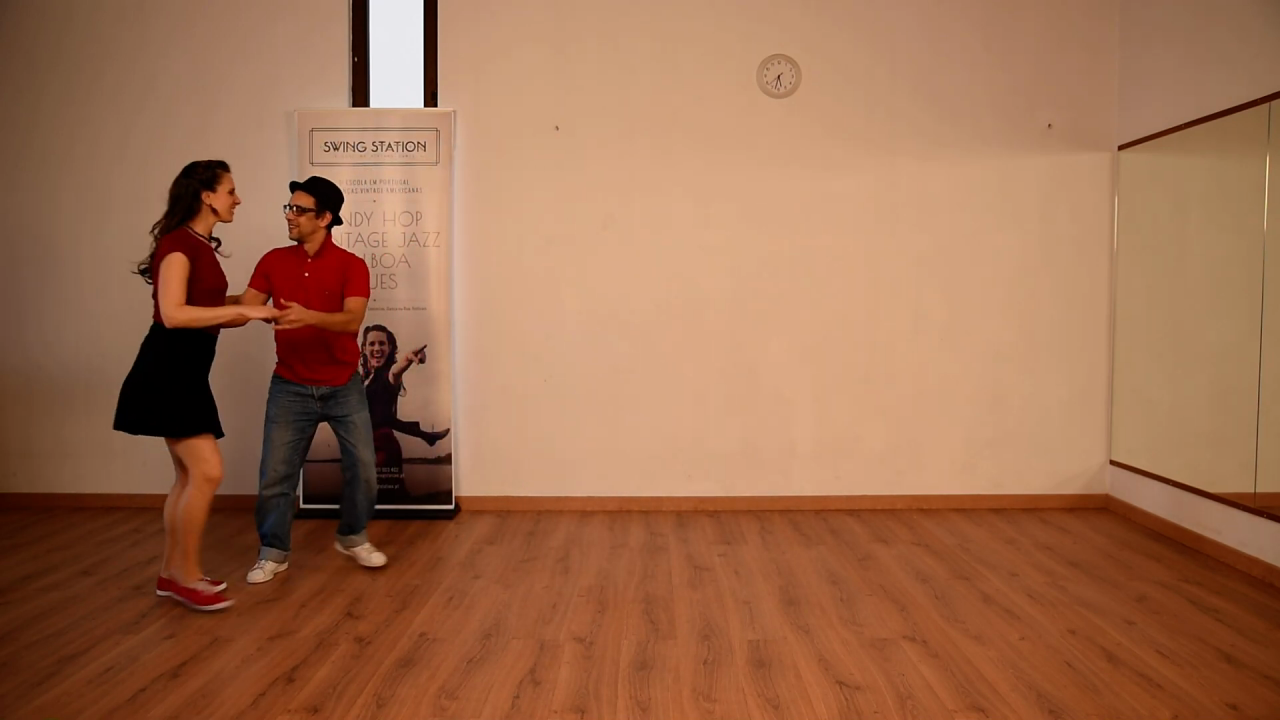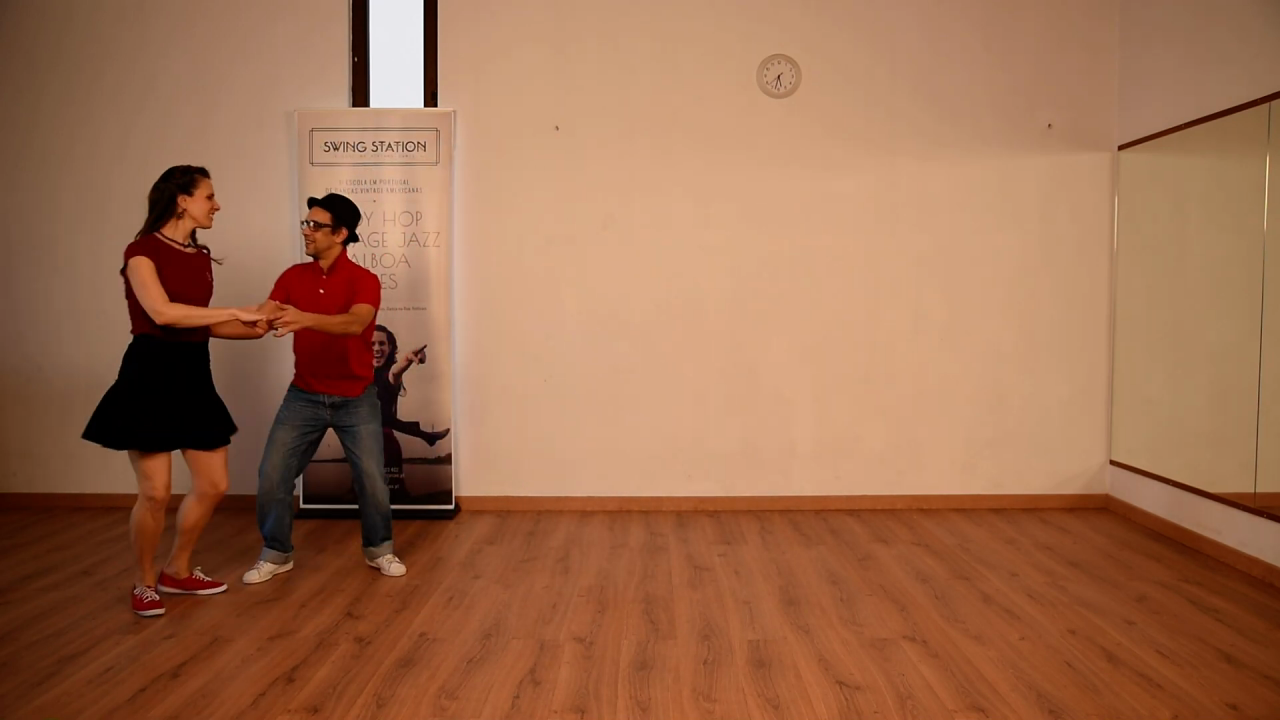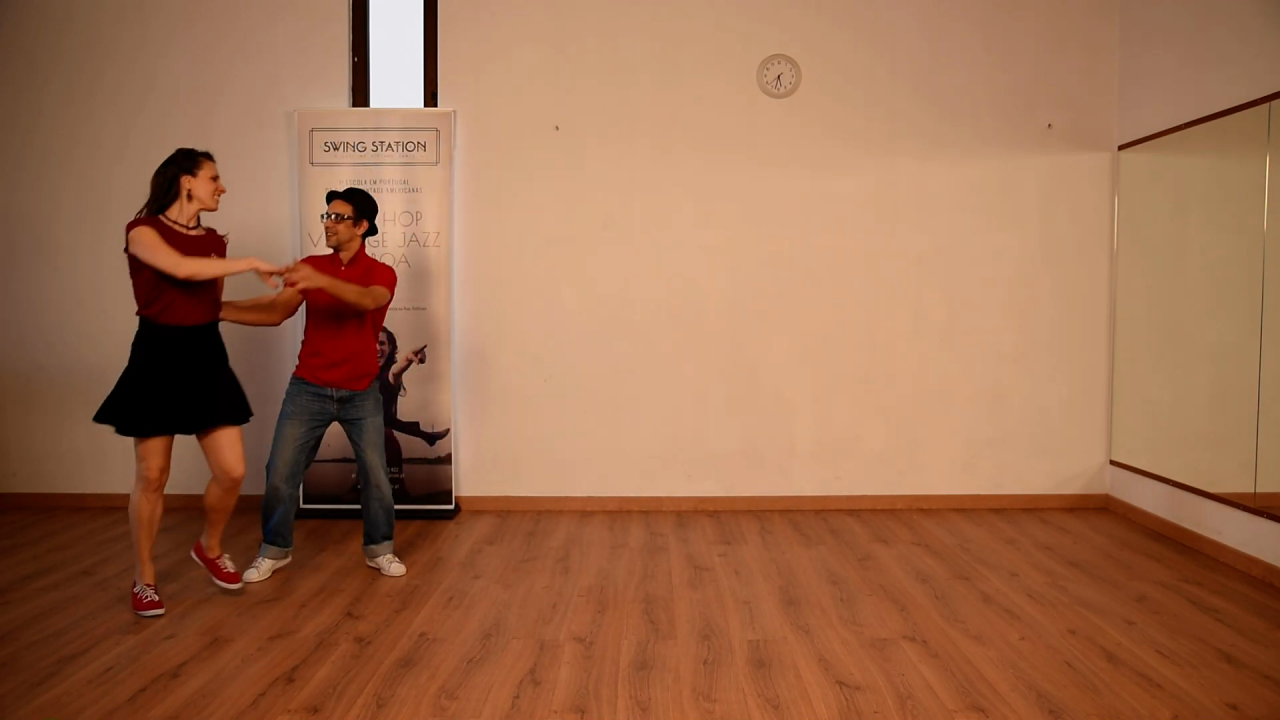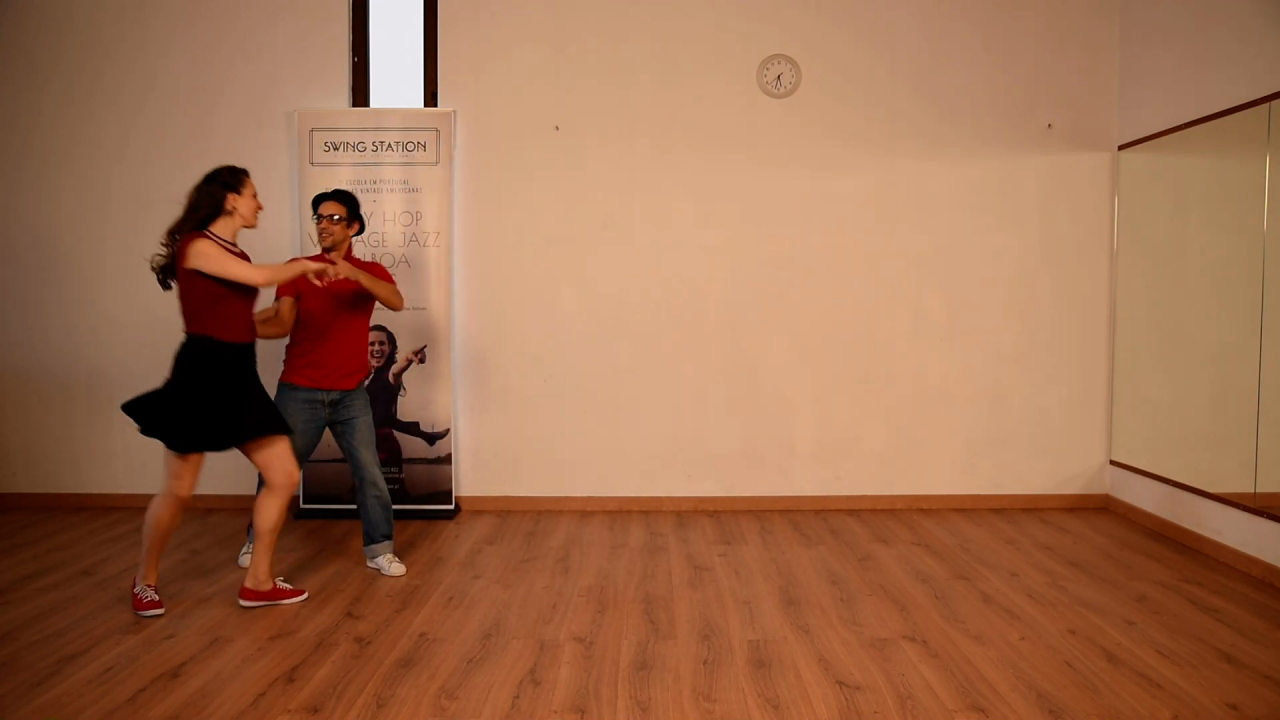
dt=0.2s
person 1, frame 1
left shoulder: (201, 246)
right shoulder: (178, 243)
right elbow: (172, 314)
left wrist: (248, 313)
right wrist: (241, 310)
left hip: (185, 370)
right hip: (166, 370)
left knee: (191, 474)
right knee: (207, 471)
left ankle: (173, 573)
right ankle: (187, 576)
person 1, frame 2
left shoulder: (199, 257)
right shoulder: (142, 251)
right elbow: (162, 313)
left wrist: (249, 328)
right wrist: (234, 312)
left hip: (193, 376)
right hip: (150, 377)
left knee: (214, 485)
right knee: (155, 492)
left ankle: (178, 569)
right ankle: (143, 581)
person 1, frame 3
left shoulder: (214, 240)
right shoulder: (143, 230)
right elbow: (180, 268)
right wrist: (251, 263)
left hip: (208, 358)
right hip: (158, 358)
left knee: (232, 470)
right knee: (151, 478)
left ankle: (210, 547)
right ankle: (144, 577)
person 1, frame 4
left shoulder: (237, 257)
right shoulder: (193, 246)
right elbow: (257, 277)
right wrist: (305, 265)
left hip: (240, 377)
right hip: (200, 376)
left knee: (285, 477)
right knee: (178, 492)
left ankle: (258, 582)
right ankle: (146, 578)
person 2, frame 1
left shoulder: (351, 265)
right shoulder: (273, 262)
left elbow: (351, 320)
right elbow: (243, 310)
left wrist: (308, 317)
left hip: (343, 387)
right hip: (290, 388)
left knee: (363, 466)
right knee: (276, 474)
left ankle: (354, 537)
right ankle: (274, 553)
person 2, frame 2
left shoulder: (364, 280)
right shoulder: (293, 277)
left elbow: (355, 323)
left wrist: (308, 319)
left hip: (356, 399)
right hip: (304, 396)
left knee: (371, 480)
right knee: (273, 475)
left ankle: (379, 550)
right ankle: (276, 554)
person 2, frame 3
left shoulder: (381, 273)
right shoulder: (311, 266)
left elbow: (370, 301)
right elbow: (276, 311)
left wrist: (322, 281)
right wrist: (218, 310)
left hip: (360, 394)
right hip: (308, 389)
left knee: (375, 475)
right knee: (281, 472)
left ankle: (380, 549)
right ankle: (275, 549)
person 2, frame 4
left shoulder: (371, 272)
left elbow: (396, 302)
right elbow: (281, 323)
left wrist: (353, 274)
left hip: (350, 395)
right hip: (299, 393)
left knee: (370, 474)
left ankle: (380, 549)
right ankle: (257, 540)
